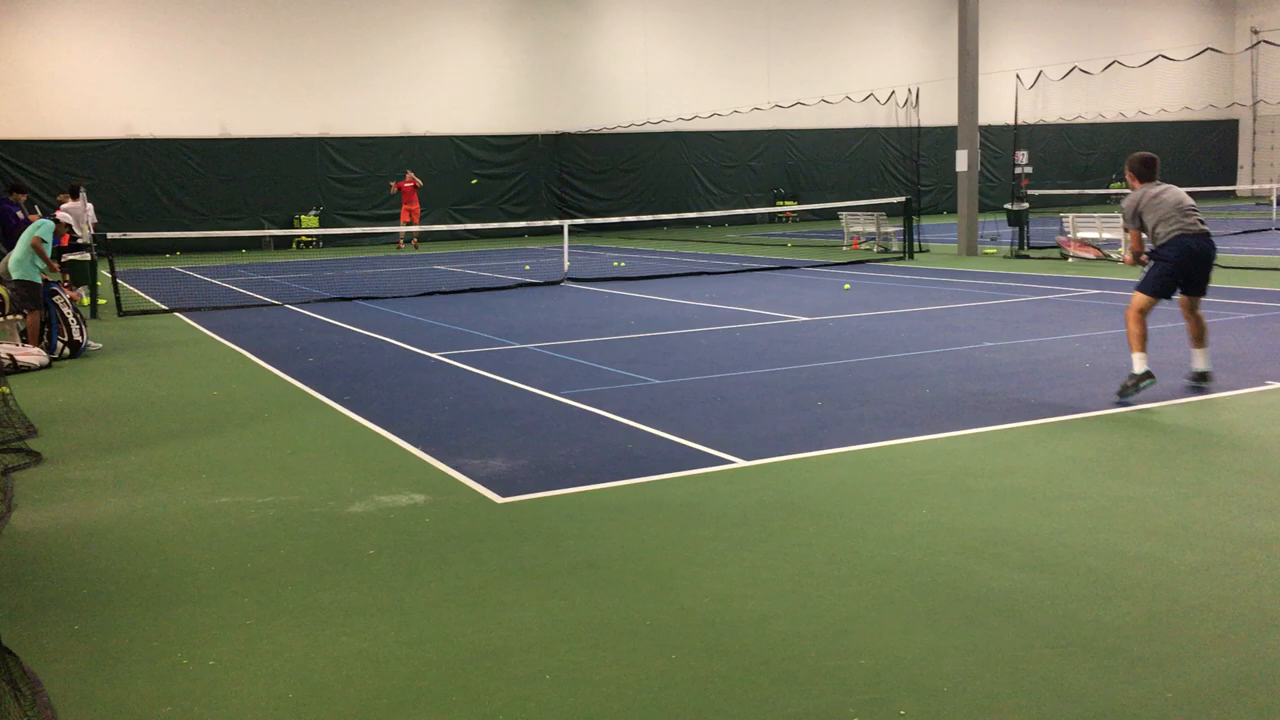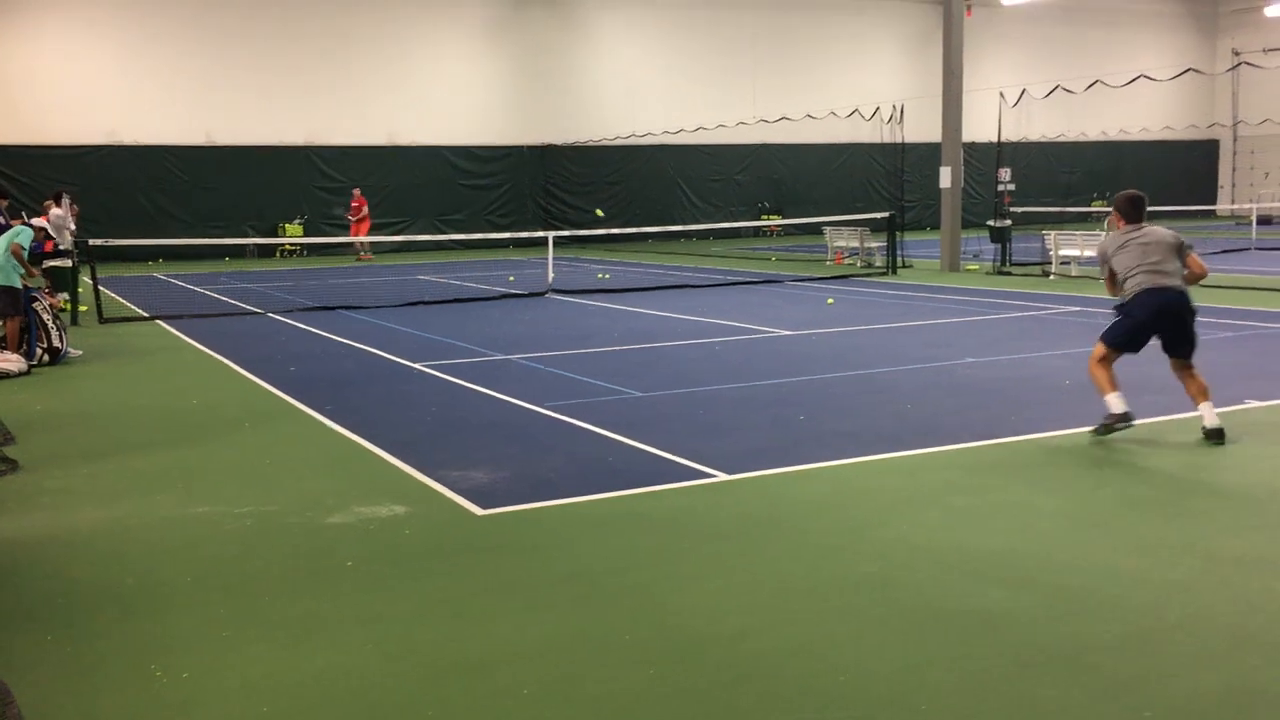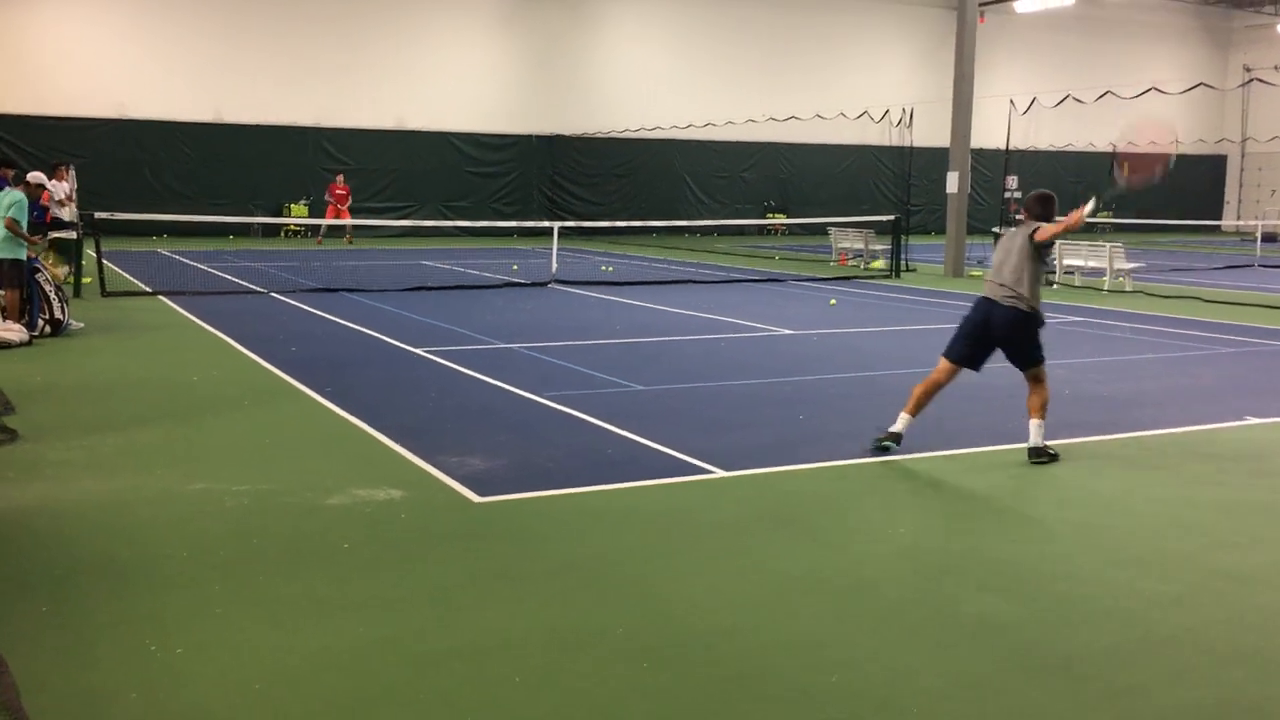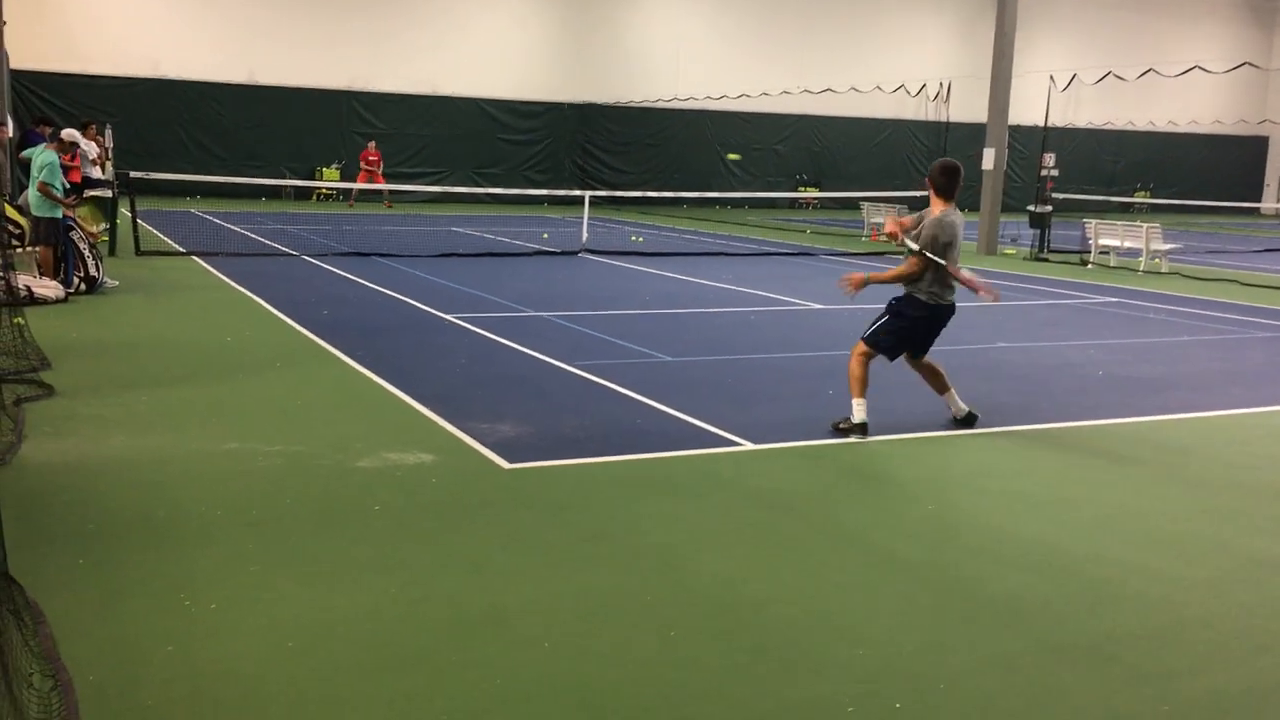
dt=0.5s
person 1, frame 1
left shoulder: (1133, 201)
right shoulder: (1176, 190)
left elbow: (1135, 247)
left wrist: (1135, 258)
right wrist: (1151, 255)
left hip: (1176, 249)
right hip: (1204, 244)
left knee: (1135, 309)
right knee: (1190, 308)
left ankle: (1140, 371)
right ankle: (1201, 369)
person 1, frame 2
left shoulder: (1108, 244)
right shoulder: (1169, 235)
left elbow: (1113, 289)
right elbow: (1200, 272)
left hip: (1143, 304)
right hip: (1179, 302)
left knee: (1099, 360)
right knee: (1185, 369)
left ankle: (1118, 411)
right ankle: (1213, 425)
person 1, frame 3
left shoulder: (1011, 234)
right shoulder: (1035, 232)
right elbow: (1042, 235)
right wrist: (1071, 221)
left hip: (984, 311)
right hip: (1019, 319)
left knee: (938, 378)
right knee: (1037, 381)
left ankle: (895, 433)
right ankle: (1036, 444)
person 1, frame 4
left shoulder: (937, 225)
right shoulder: (950, 215)
left elbow: (912, 271)
right elbow: (904, 224)
left wrist: (867, 278)
right wrist: (894, 224)
left hip: (917, 305)
right hip: (939, 306)
left knee: (860, 354)
right knee: (916, 359)
left ankle: (858, 420)
right ankle: (961, 412)
